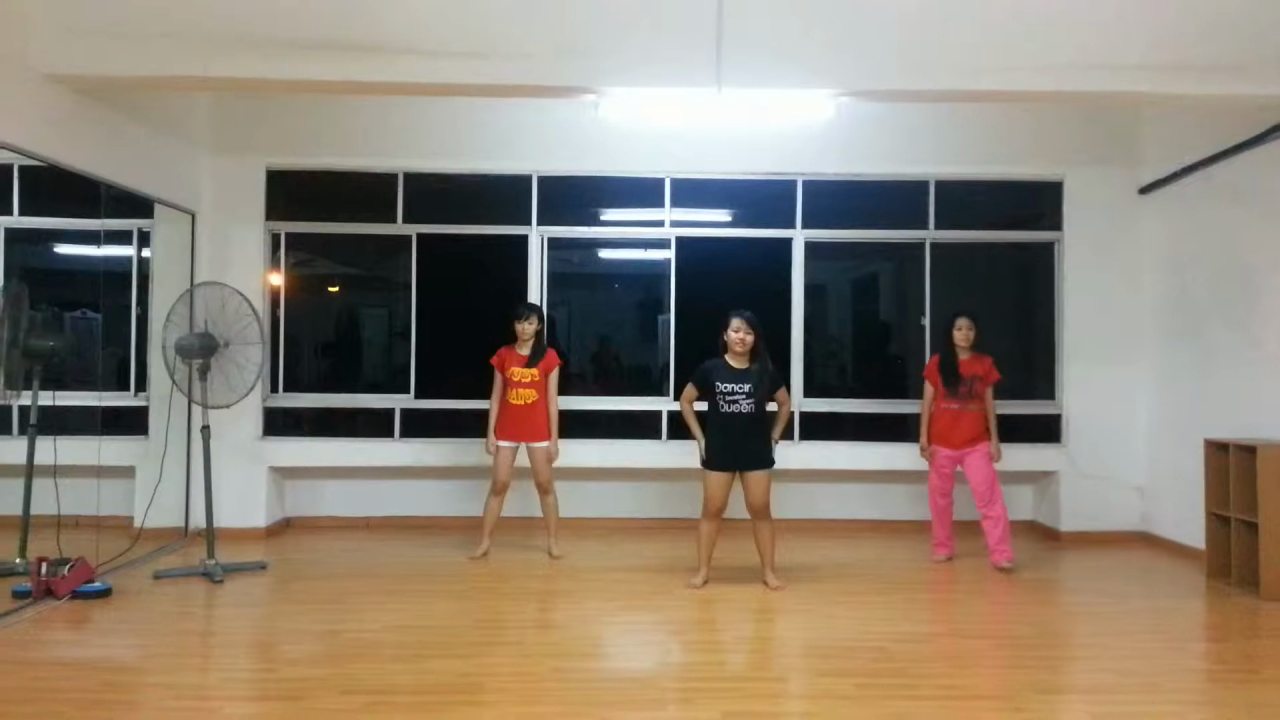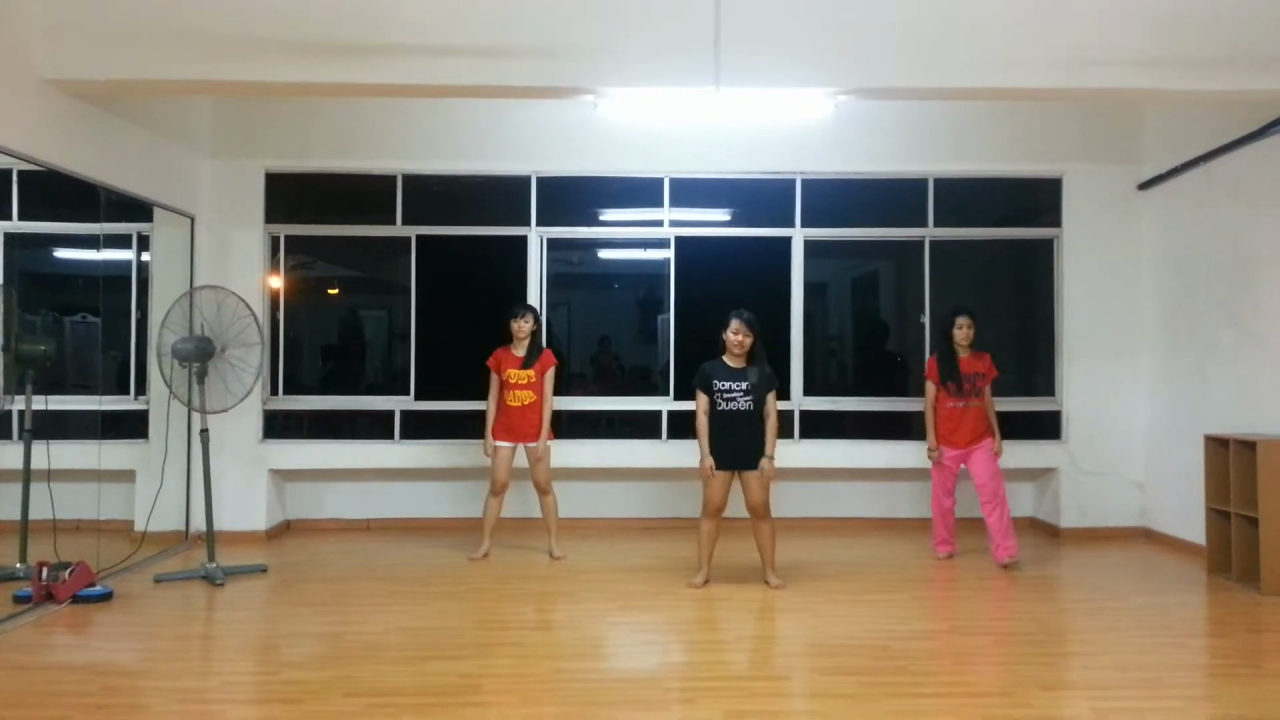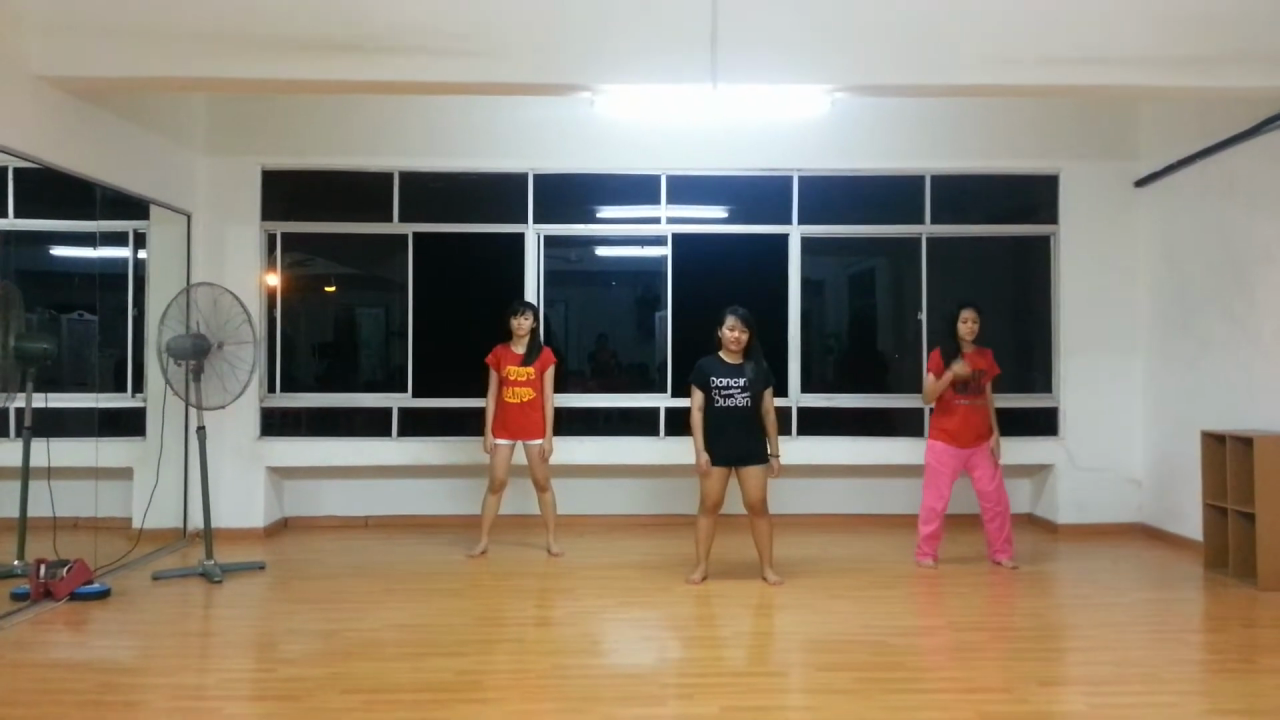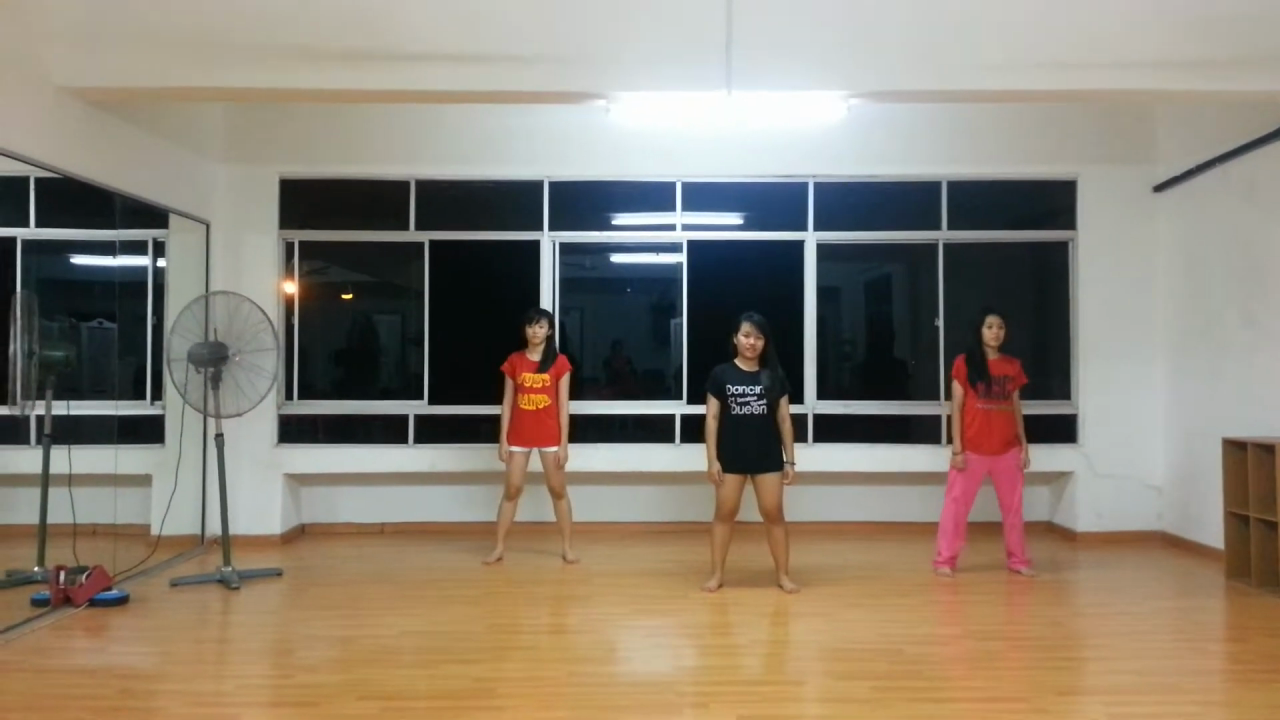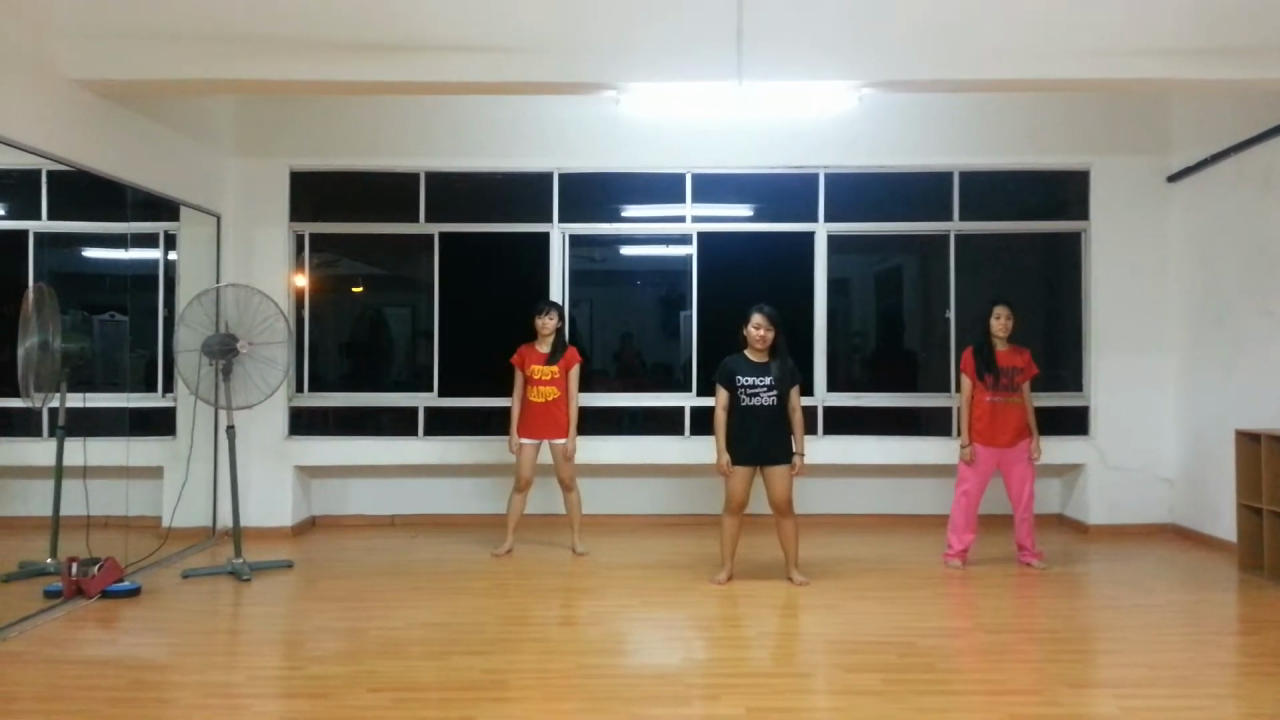
dt=1s
person 1, frame 1
left shoulder: (765, 371)
right shoulder: (710, 369)
left elbow: (785, 404)
right elbow: (685, 401)
left wrist: (773, 437)
right wrist: (700, 438)
left hip: (756, 452)
right hip: (718, 451)
left knee: (760, 510)
right knee: (712, 510)
left ankle: (768, 571)
right ankle: (702, 570)
person 1, frame 2
left shoulder: (762, 372)
right shoulder: (709, 370)
left elbow: (771, 415)
right elbow: (702, 413)
left wrist: (769, 455)
right wrist: (704, 453)
left hip: (754, 452)
right hip: (718, 452)
left knee: (760, 510)
right knee: (712, 510)
left ankle: (769, 571)
right ankle: (703, 570)
person 1, frame 3
left shoulder: (759, 368)
right shoulder: (705, 366)
left elbow: (768, 412)
right elbow: (697, 409)
left wrist: (774, 452)
right wrist: (700, 450)
left hip: (752, 449)
right hip: (715, 449)
left knee: (757, 506)
right knee: (709, 506)
left ankle: (767, 567)
right ankle: (701, 566)
person 1, frame 4
left shoulder: (774, 376)
right shoulder: (721, 374)
left elbow: (784, 419)
right elbow: (712, 418)
left wrist: (790, 460)
right wrist: (712, 459)
left hip: (768, 457)
right hip: (731, 457)
left knee: (773, 514)
right knee: (725, 513)
left ankle: (783, 575)
right ankle: (717, 574)
person 1, frame 5
left shoulder: (785, 366)
right shoulder: (730, 365)
left elbow: (795, 409)
right elbow: (721, 409)
left wrist: (799, 451)
right wrist: (721, 450)
left hip: (777, 449)
right hip: (740, 448)
left knee: (783, 506)
right knee: (734, 506)
left ankle: (792, 567)
right ankle: (726, 567)
person 2, frame 1
left shoulder: (985, 364)
right shoulder: (937, 363)
left elbow: (989, 403)
right elbow: (927, 403)
left wrist: (994, 439)
right wrist: (924, 440)
left hip: (976, 443)
right hip: (942, 442)
left knee: (989, 496)
right knee: (940, 496)
left ankle: (1001, 554)
right ankle: (942, 547)
person 2, frame 2
left shoulder: (984, 361)
right shoulder: (937, 362)
left elbow: (987, 401)
right elbow: (930, 404)
left wrist: (997, 435)
right wrist: (931, 441)
left hip: (980, 441)
right hip: (947, 441)
left knee: (992, 492)
right knee: (943, 496)
left ankle: (1005, 550)
right ankle: (943, 545)
person 2, frame 3
left shoulder: (986, 357)
right shoulder: (940, 356)
left elbow: (988, 398)
right elbow: (928, 397)
left wrist: (995, 434)
right wrist: (950, 375)
left hip: (980, 441)
right hip: (945, 440)
left knee: (995, 497)
right knee: (935, 498)
left ankle: (1002, 552)
right ankle: (926, 552)
person 2, frame 4
left shoulder: (1013, 366)
right shoulder: (964, 363)
left elbow: (1016, 408)
right elbow: (956, 407)
left wrist: (1024, 445)
right wrist: (957, 448)
left hip: (1007, 450)
right hip: (972, 450)
left knee: (1013, 506)
right knee: (956, 505)
left ankle: (1018, 560)
right ankle: (945, 560)
person 2, frame 5
left shoulder: (1023, 356)
right shoulder: (973, 355)
left elbow: (1026, 400)
right elbow: (965, 400)
left wrist: (1035, 437)
right wrist: (965, 441)
left hip: (1017, 441)
right hip: (982, 442)
left knee: (1024, 498)
right knee: (967, 497)
left ankle: (1028, 551)
right ankle: (956, 552)
person 3, frame 1
left shoulder: (549, 357)
right shoulder: (503, 355)
left elbow: (552, 399)
right elbow: (496, 396)
left wrist: (554, 437)
right wrist: (490, 432)
left hip: (538, 431)
right hip: (507, 430)
left knee: (545, 485)
right knee: (499, 485)
left ankle: (552, 541)
right ankle: (485, 541)
person 3, frame 2
left shoulder: (545, 357)
right shoulder: (499, 356)
left elbow: (547, 399)
right elbow: (493, 397)
left wrist: (543, 436)
right wrist: (488, 434)
left hip: (534, 430)
right hip: (504, 431)
left knee: (543, 486)
right knee: (497, 485)
left ankle: (553, 542)
right ankle: (485, 543)
person 3, frame 3
left shoulder: (544, 355)
right shoulder: (499, 353)
left elbow: (548, 398)
right elbow: (492, 395)
left wrist: (548, 436)
right wrist: (488, 432)
left hip: (534, 429)
right hip: (504, 429)
left knee: (543, 483)
right knee: (496, 483)
left ankle: (551, 539)
right ankle: (483, 540)
person 3, frame 4
left shoulder: (559, 362)
right shoulder: (514, 361)
left elbow: (563, 405)
right elbow: (507, 403)
left wrist: (564, 443)
right wrist: (503, 439)
left hip: (549, 436)
right hip: (519, 436)
left knee: (558, 490)
right knee: (512, 490)
left ankle: (567, 547)
right ankle: (499, 547)
person 3, frame 5
left shoulder: (569, 354)
right shoulder: (523, 353)
left elbow: (573, 397)
right elbow: (517, 395)
left wrist: (572, 435)
right wrist: (513, 431)
left hip: (559, 428)
right hip: (529, 428)
left knee: (568, 482)
right knee: (522, 482)
left ankle: (576, 539)
right ankle: (509, 539)
